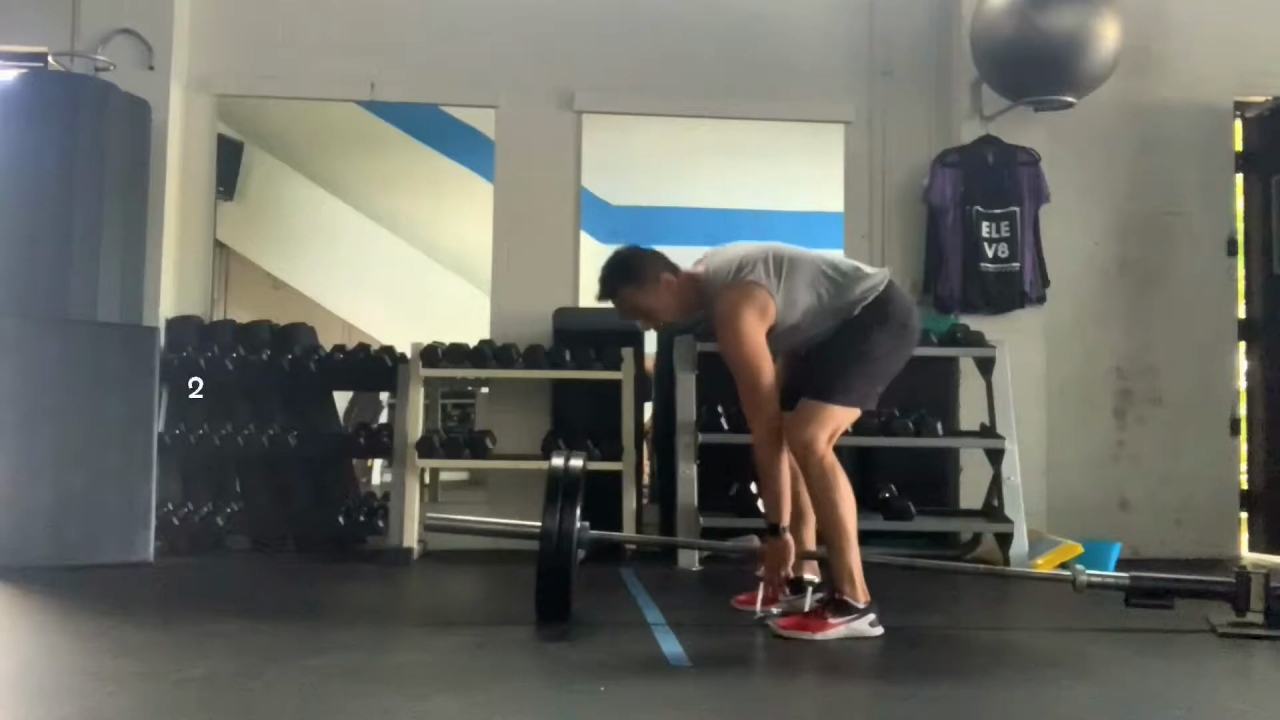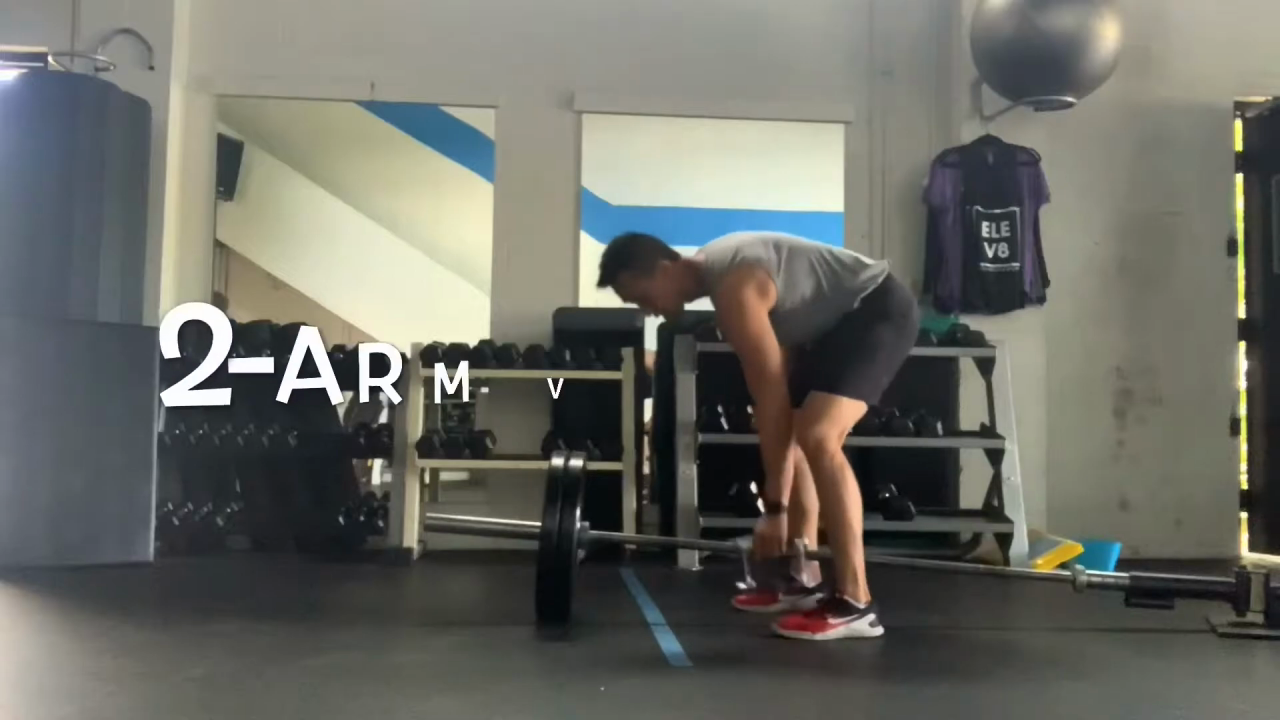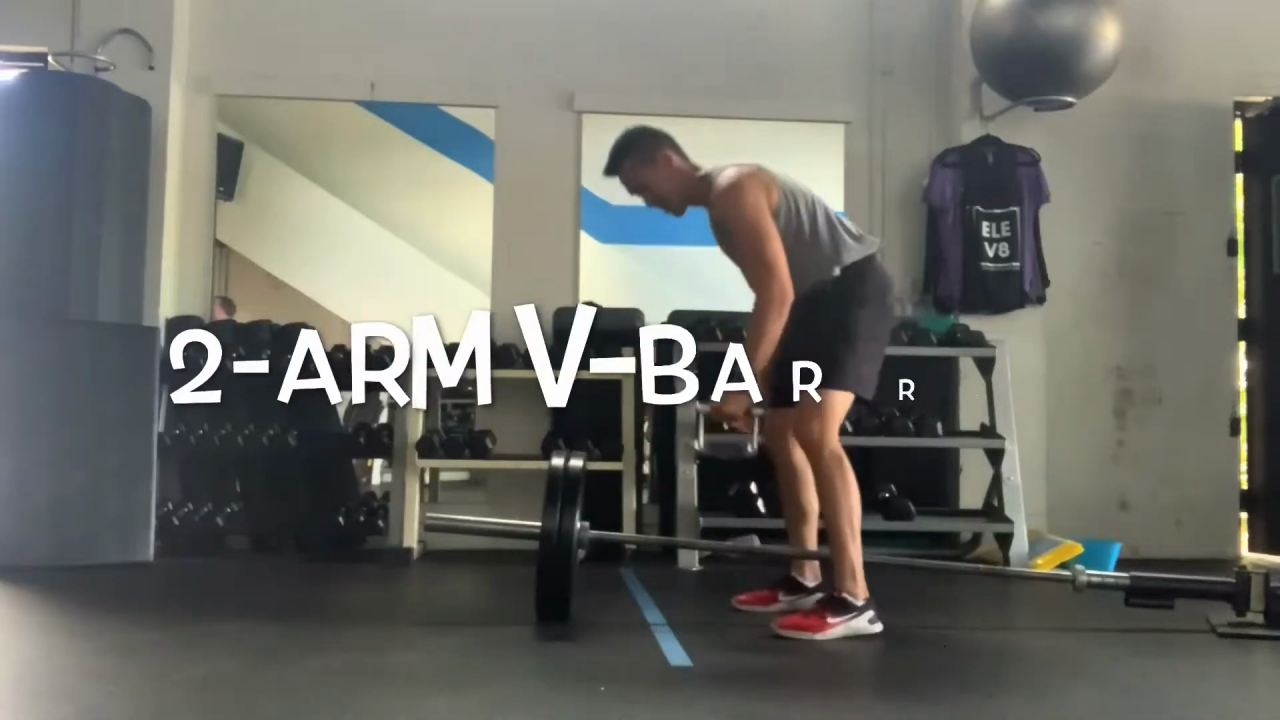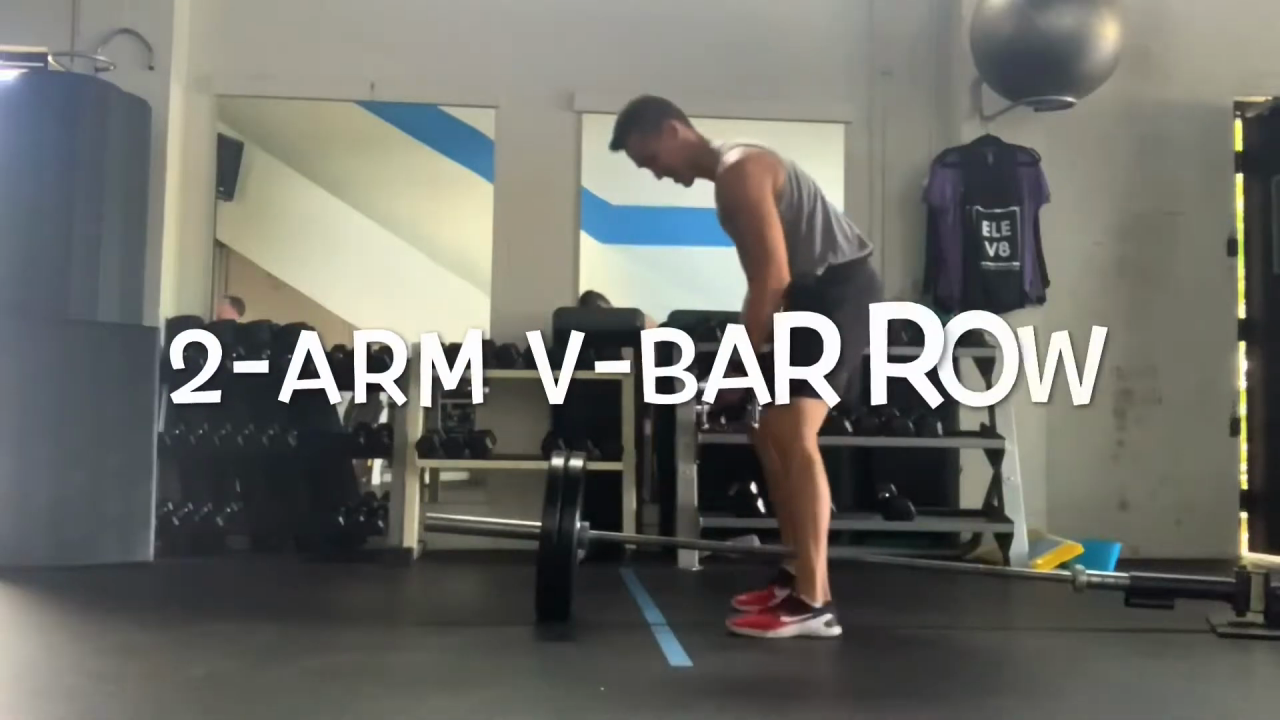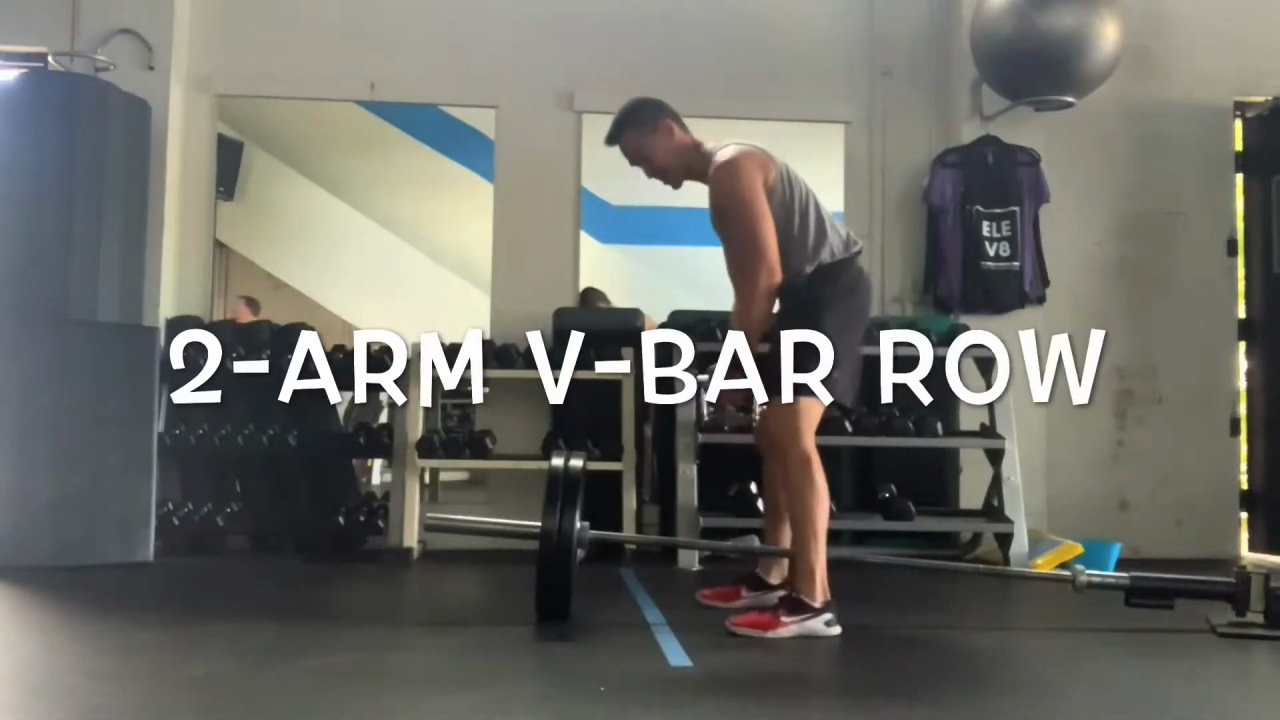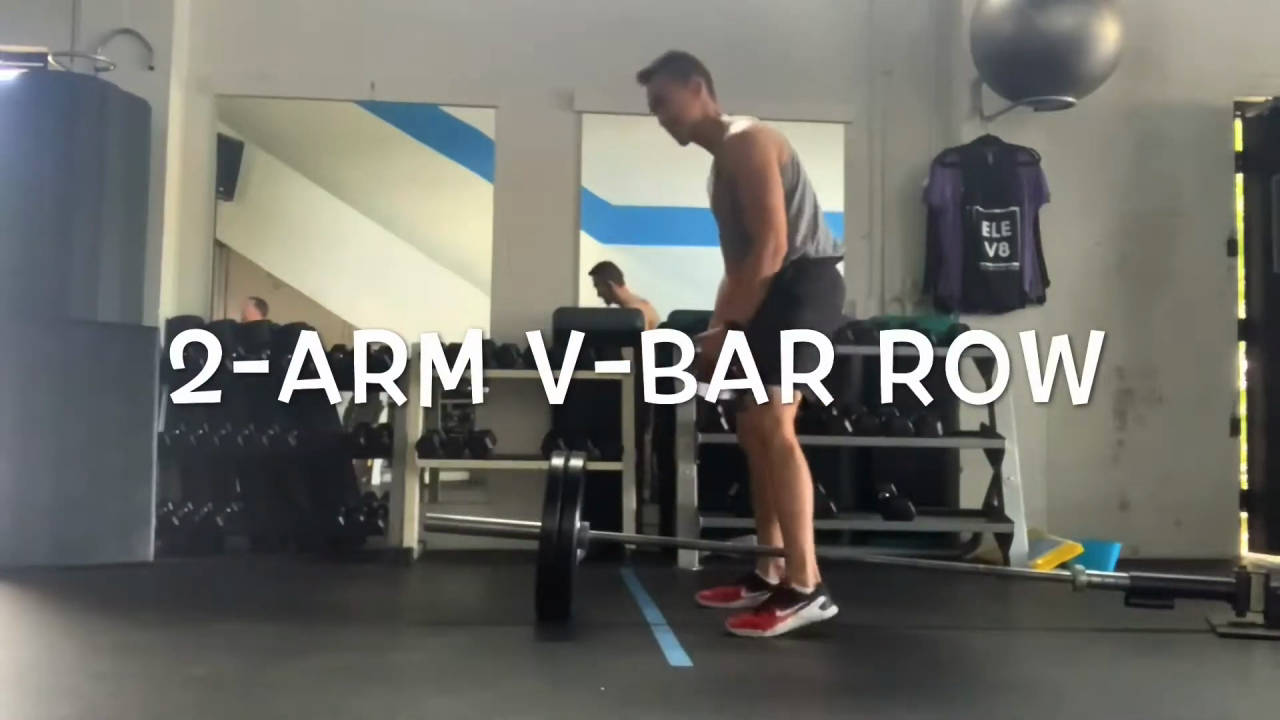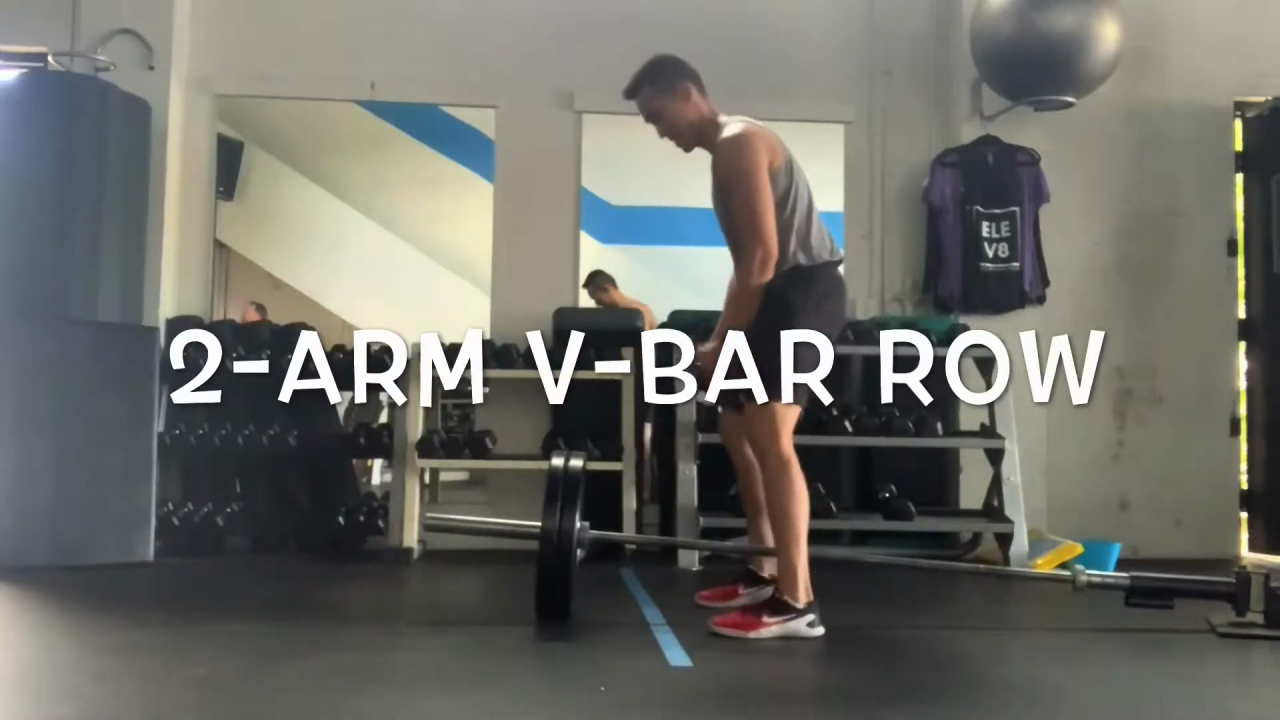
dt=0.3s
person 1, frame 1
left shoulder: (733, 308)
right shoulder: (707, 274)
left elbow: (763, 425)
left wrist: (776, 530)
left hip: (879, 317)
right hip: (844, 319)
left knee: (807, 438)
right knee: (788, 435)
left ankle: (853, 602)
right ankle: (802, 578)
person 1, frame 2
left shoulder: (733, 290)
right shoulder: (709, 266)
left elbow: (772, 398)
left wrist: (775, 511)
left hip: (877, 312)
right hip: (838, 319)
left knee: (816, 436)
right knee: (791, 433)
left ankle: (854, 603)
right ankle: (804, 579)
person 1, frame 3
left shoulder: (734, 192)
right shoulder: (719, 199)
left elbow: (777, 294)
right elbow: (775, 290)
left wrist: (743, 385)
right wrist: (754, 381)
left hip: (854, 291)
right hip: (818, 297)
left knee: (814, 431)
right knee: (781, 432)
left ankle: (852, 600)
right ankle: (804, 579)
person 1, frame 4
left shoulder: (740, 170)
right shoulder: (726, 179)
left elbow: (773, 278)
right elbow: (765, 278)
right wrist: (746, 356)
left hip: (840, 291)
right hip: (814, 294)
left knee: (792, 437)
right knee: (769, 431)
left ankle: (813, 602)
right ankle: (793, 576)
person 1, frame 5
left shoulder: (731, 168)
right shoulder: (719, 183)
left elbow: (766, 274)
right elbow: (748, 281)
left hip: (831, 292)
right hip: (807, 295)
left knee: (791, 436)
right knee: (771, 435)
left ankle: (812, 601)
right ankle: (771, 577)
person 1, frame 6
left shoulder: (745, 141)
right shoulder: (721, 160)
left elbow: (772, 244)
left wrist: (727, 327)
right wrist: (715, 328)
left hip: (801, 287)
right hip: (775, 295)
left knee: (773, 431)
right knee: (755, 434)
left ankle: (805, 589)
right ankle: (769, 577)
person 1, frame 7
left shoulder: (738, 142)
right shoulder: (724, 154)
left elbow: (764, 253)
left wrist: (727, 337)
right wrist: (723, 334)
left hip: (802, 292)
right hip: (781, 296)
left knee: (769, 438)
right knee: (738, 427)
left ankle: (795, 602)
right ankle: (764, 572)
